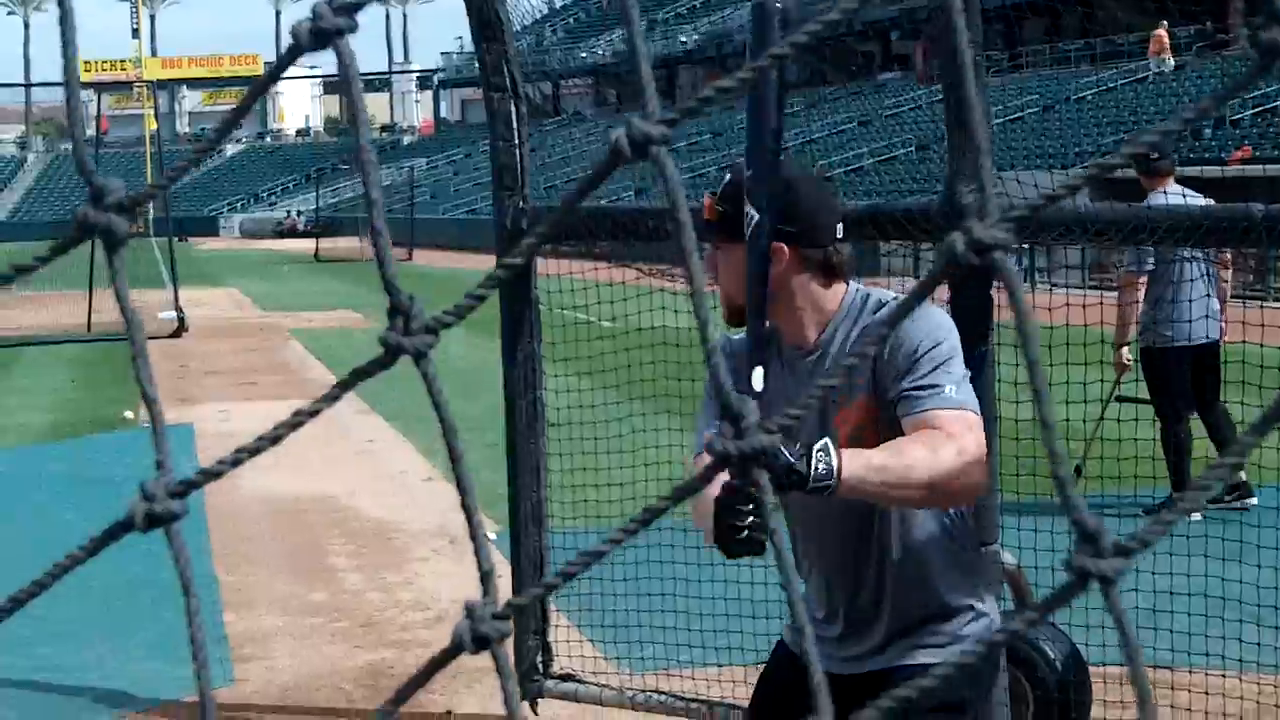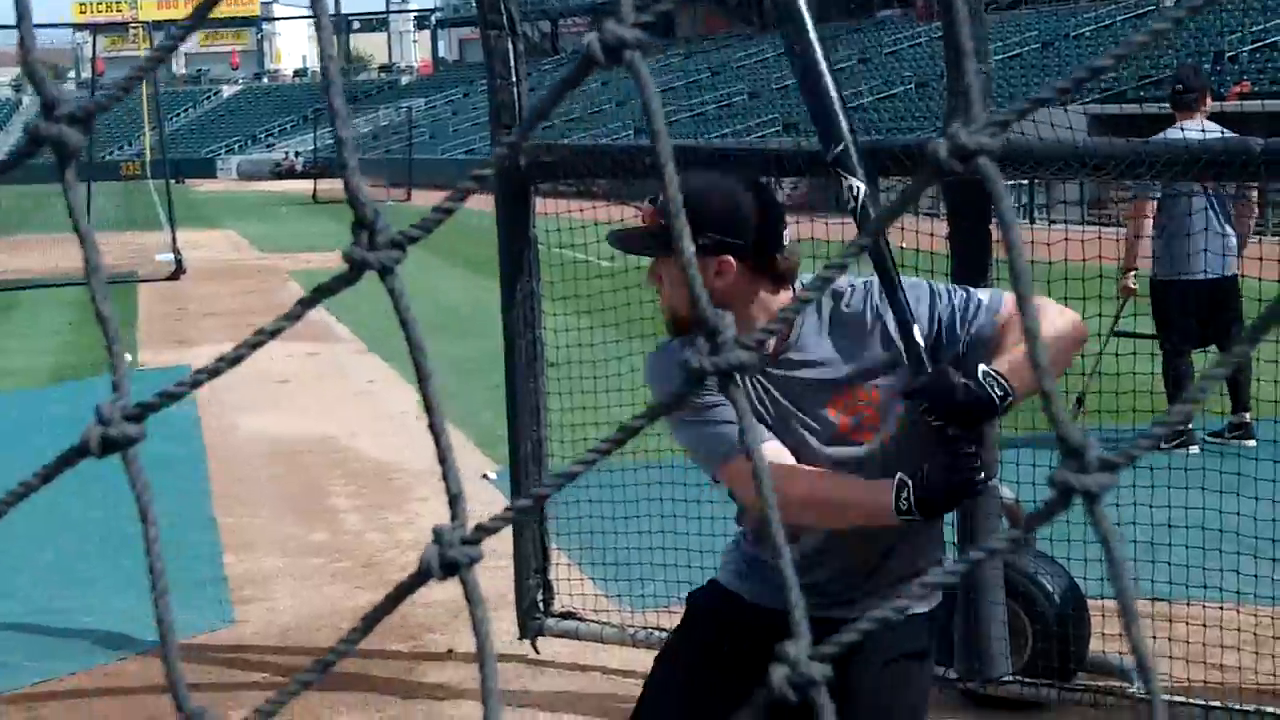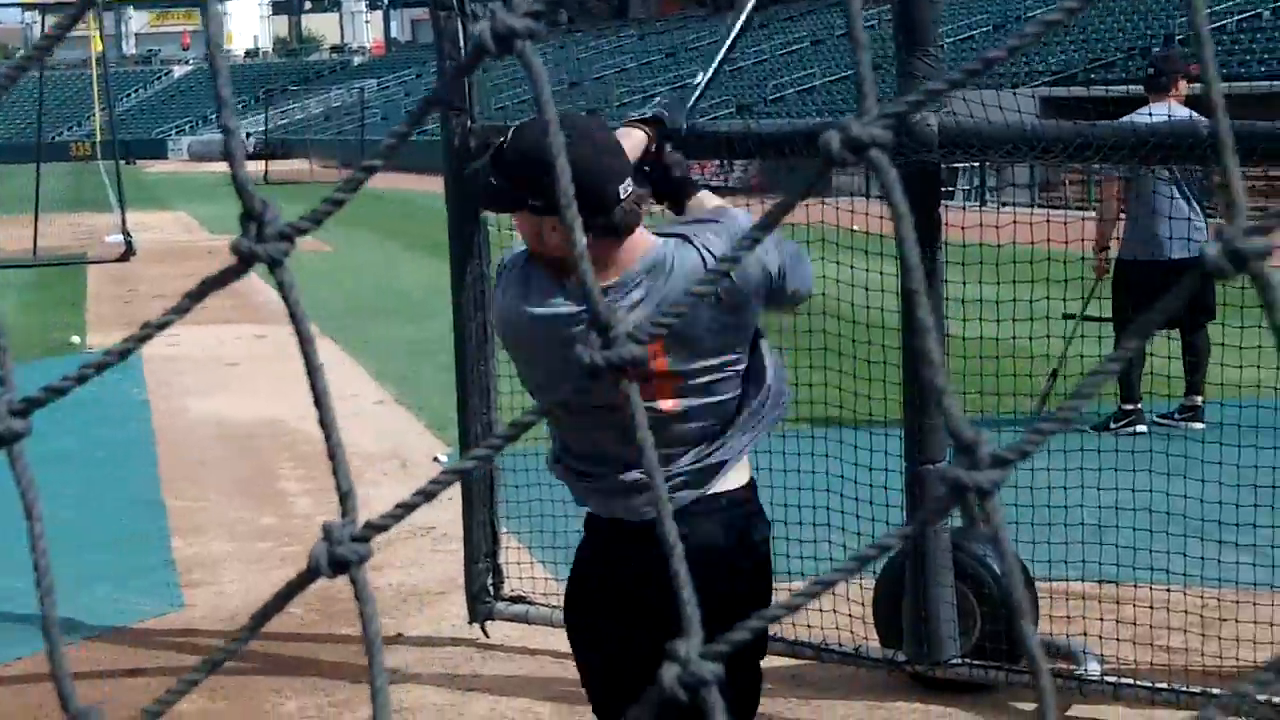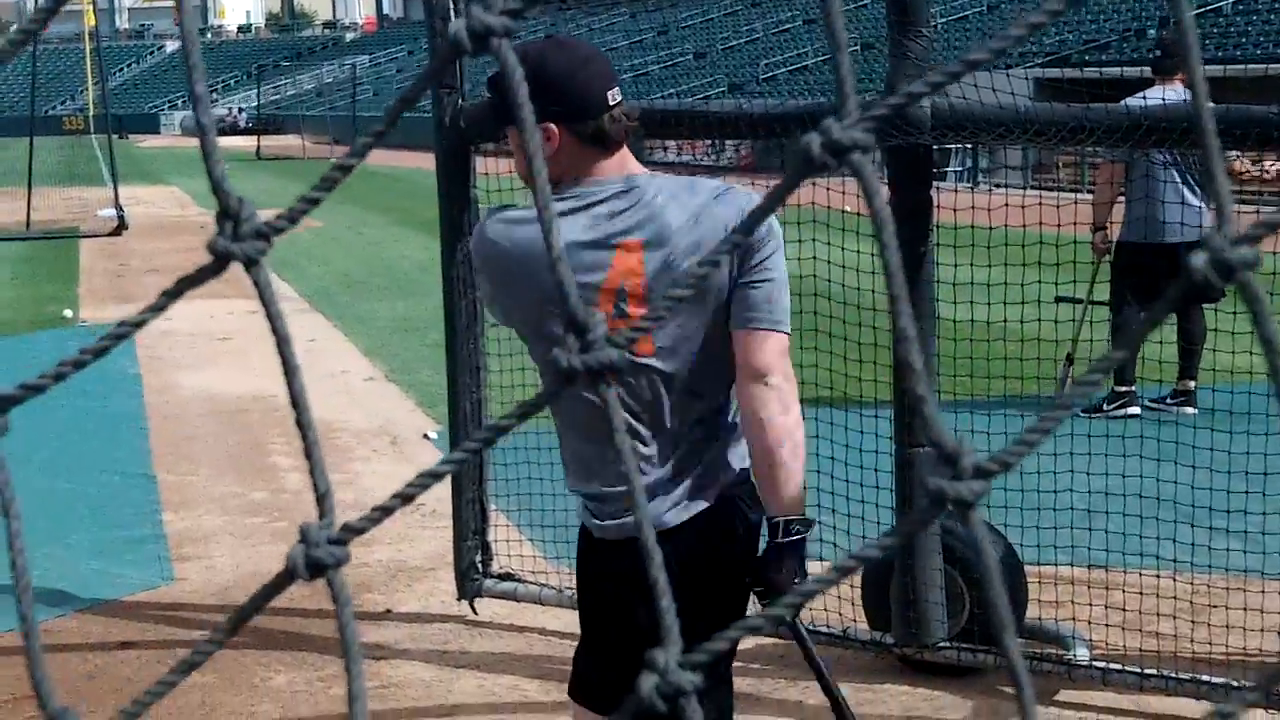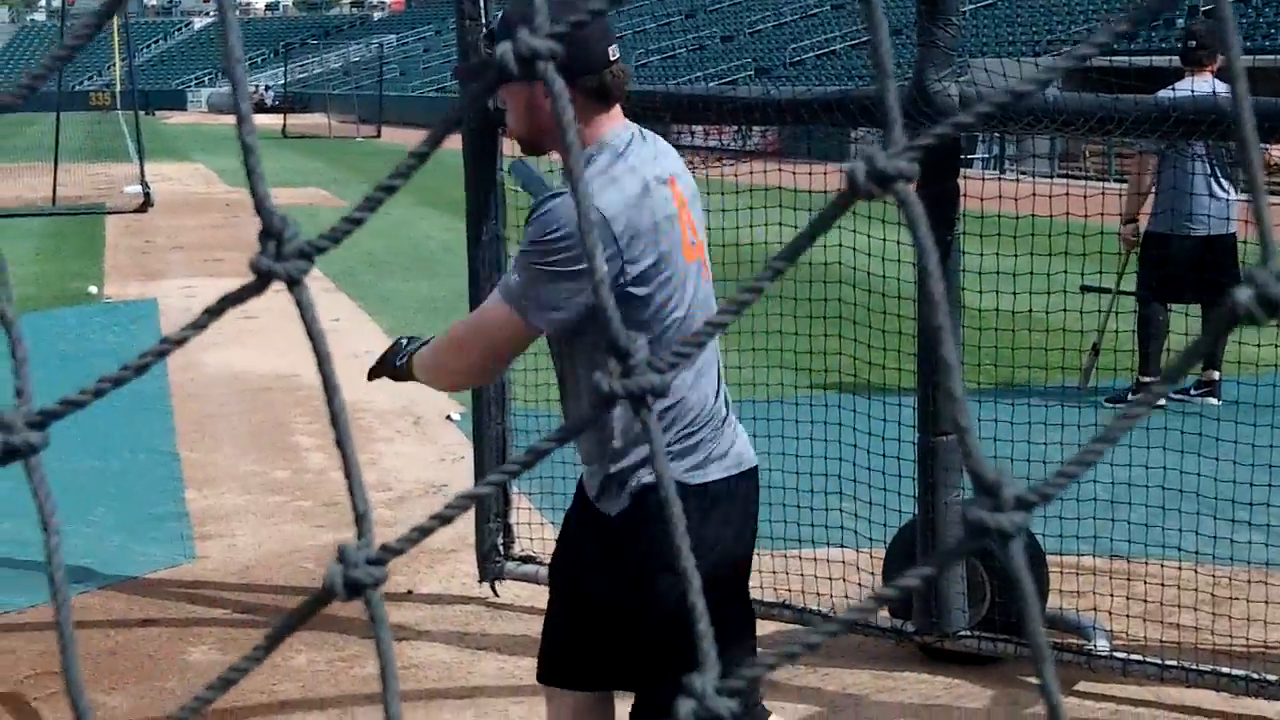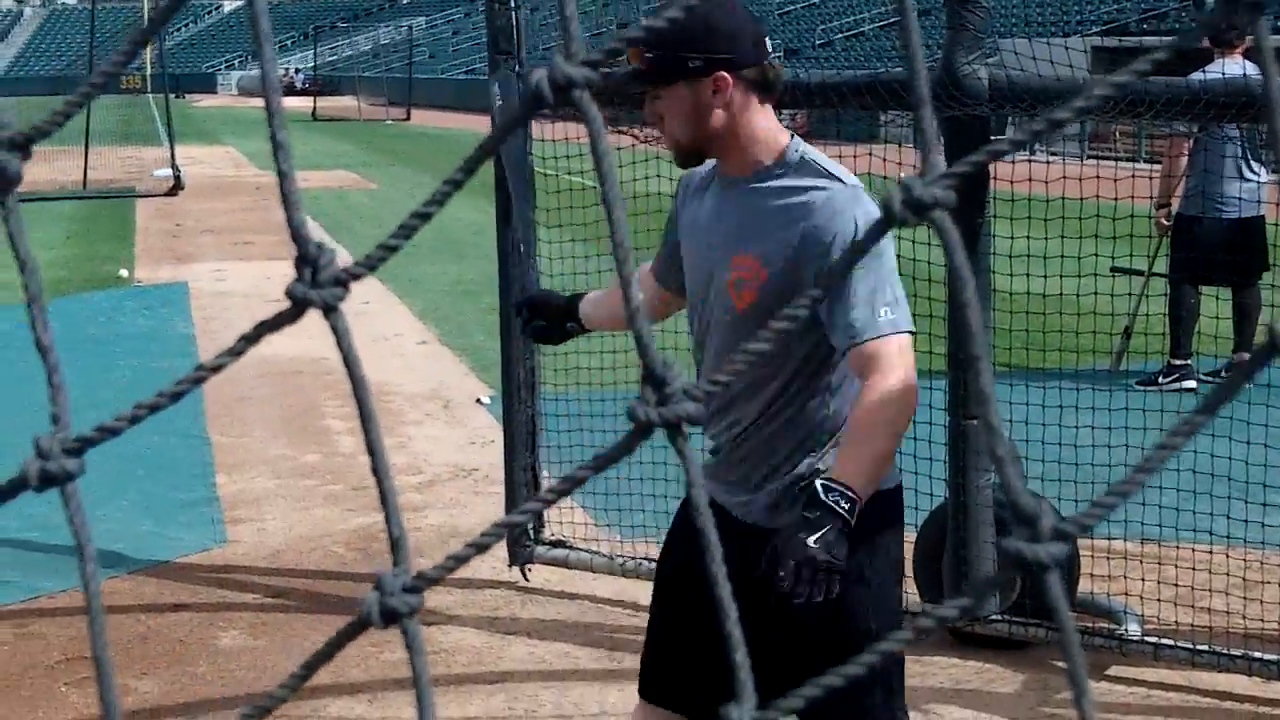
dt=0.4s
person 1, frame 1
left shoulder: (906, 333)
right shoulder: (737, 362)
left elbow: (963, 467)
right elbow: (712, 490)
left wrist: (809, 465)
right wrist: (726, 514)
left hip: (933, 654)
right hip: (818, 648)
person 1, frame 2
left shoulder: (876, 306)
right shoulder: (680, 366)
left elbow: (1059, 325)
right elbow: (788, 494)
left wrist: (987, 386)
right wrist: (911, 497)
right hip: (750, 602)
person 1, frame 3
left shoulder: (517, 296)
right shoulder: (730, 250)
right elbow: (791, 268)
left wrist: (633, 141)
right wrist: (687, 190)
left hip: (626, 546)
right hip: (738, 527)
person 1, frame 4
left shoulder: (505, 242)
right shoulder: (731, 212)
right elbow: (767, 381)
right wrist: (788, 530)
left hip: (634, 530)
right hip: (726, 513)
person 1, frame 5
left shoulder: (585, 206)
right shoulder: (650, 158)
left elbow: (478, 351)
left wrist: (408, 357)
left hip: (684, 499)
right hip: (619, 487)
person 1, frame 6
left shoulder: (831, 214)
right shoulder: (700, 189)
left elbow: (891, 381)
left wrist: (828, 510)
right wrist: (575, 312)
left hip: (835, 515)
right hip: (726, 502)
person 2, frame 1
right shoulder: (1206, 205)
left elbow: (1134, 284)
right elbow: (1224, 266)
left wrist: (1122, 341)
left hip: (1166, 334)
right hip: (1207, 328)
left knee: (1173, 416)
right knee: (1211, 406)
left ankle: (1182, 498)
right ankle: (1238, 483)
person 2, frame 2
left shoulder: (1160, 145)
right shoulder: (1233, 143)
left elbow: (1142, 213)
right elbow: (1248, 205)
left wrist: (1128, 267)
left hip: (1175, 267)
right hip: (1224, 264)
left knee: (1175, 348)
right knee: (1231, 341)
left ankle: (1181, 431)
right ankle: (1242, 423)
person 2, frame 3
left shoulder: (1126, 129)
right shoulder: (1201, 126)
left elbow: (1111, 194)
left wrist: (1101, 246)
left hip: (1141, 248)
right hip: (1193, 245)
left knee: (1130, 327)
right knee: (1193, 324)
left ankle: (1129, 410)
right ankle: (1193, 405)
person 2, frame 4
left shoulder: (1129, 109)
left elbow: (1110, 174)
right elbow: (1231, 166)
left wrist: (1097, 227)
right wrist: (1255, 168)
left hip: (1141, 230)
right hip: (1192, 228)
left knee: (1126, 308)
right knee: (1189, 308)
left ankle: (1124, 392)
right ankle: (1185, 389)
person 2, frame 5
left shoulder: (1164, 100)
right shoulder: (1234, 99)
left elbow: (1144, 166)
left wrist: (1128, 218)
left hip: (1171, 222)
right hip: (1220, 220)
left knee: (1152, 299)
right knee: (1215, 301)
left ankle: (1147, 382)
right ankle: (1209, 380)
person 2, frame 6
left shoulder: (1197, 82)
left elbow: (1179, 148)
left wrist: (1162, 202)
left hip: (1203, 204)
right hip: (1250, 202)
left knee: (1184, 280)
right knee: (1246, 282)
left ankle: (1180, 365)
right ankle: (1241, 361)
